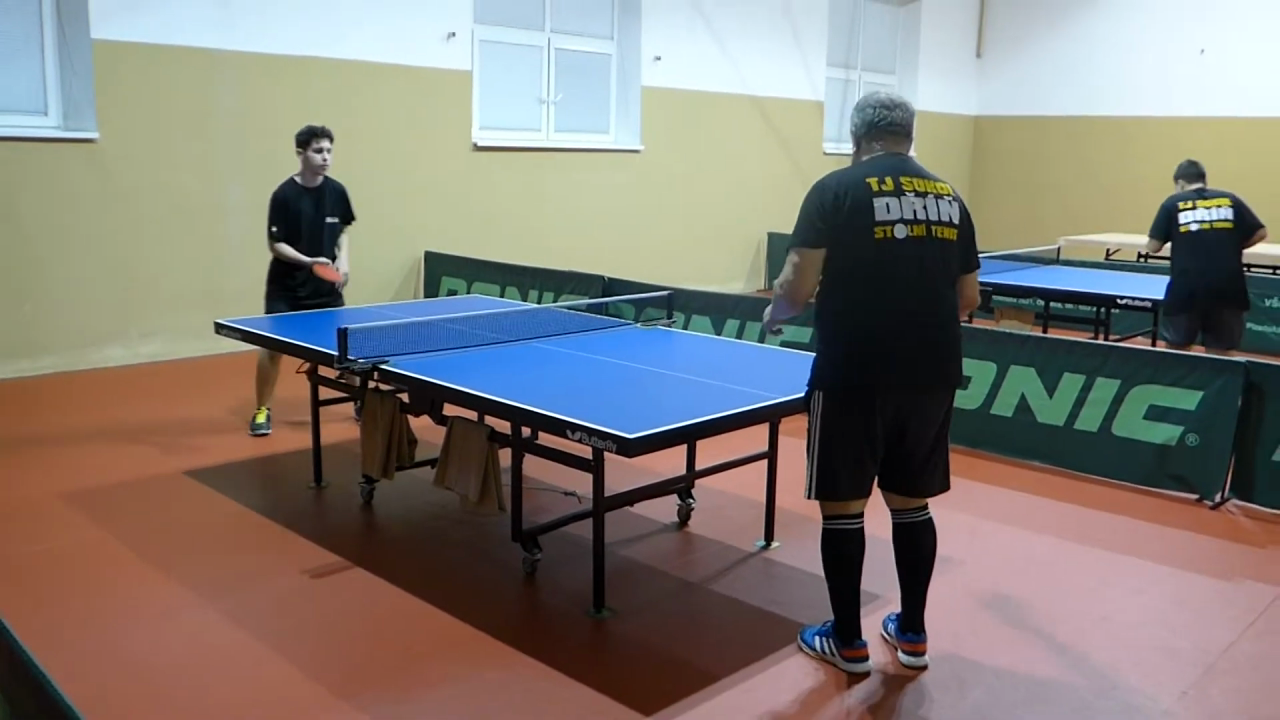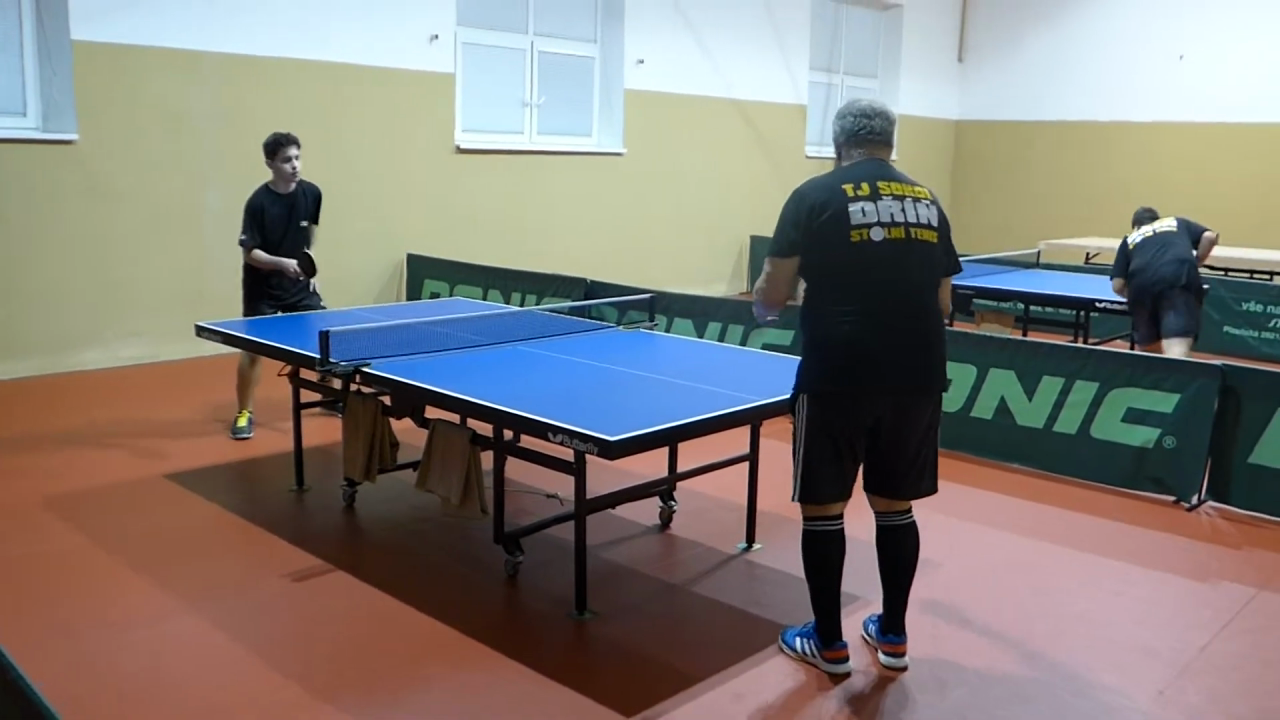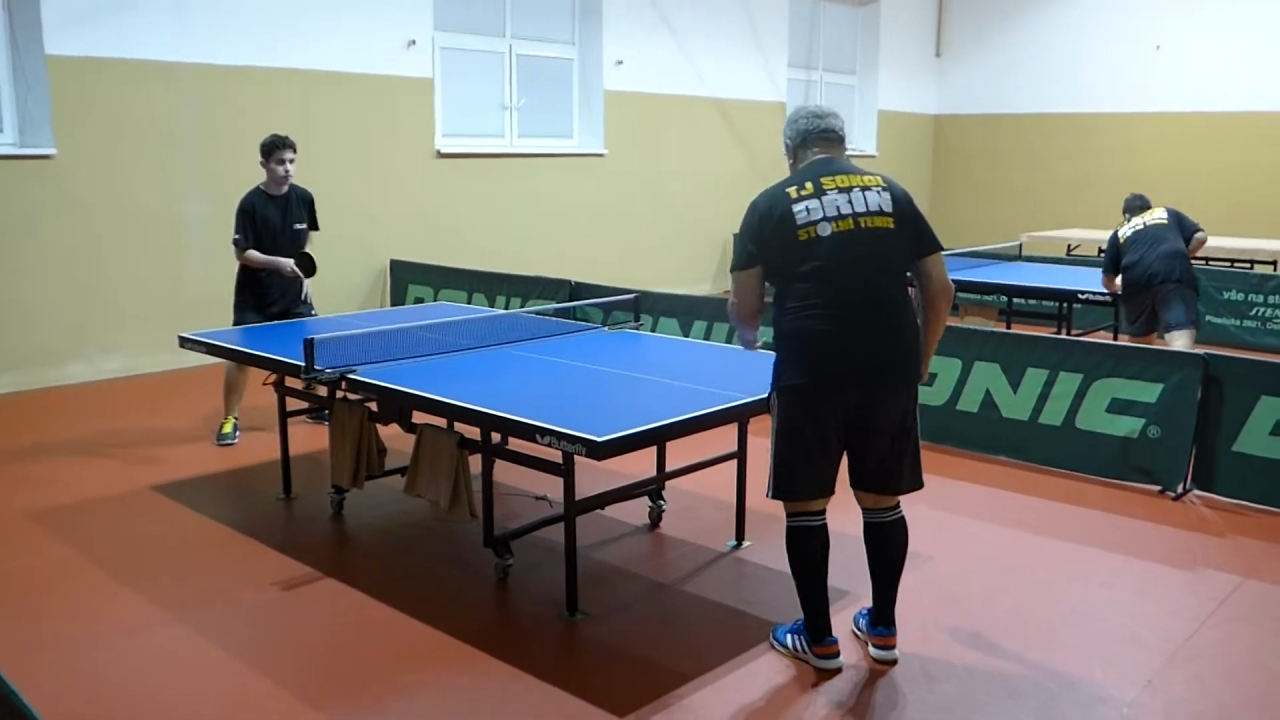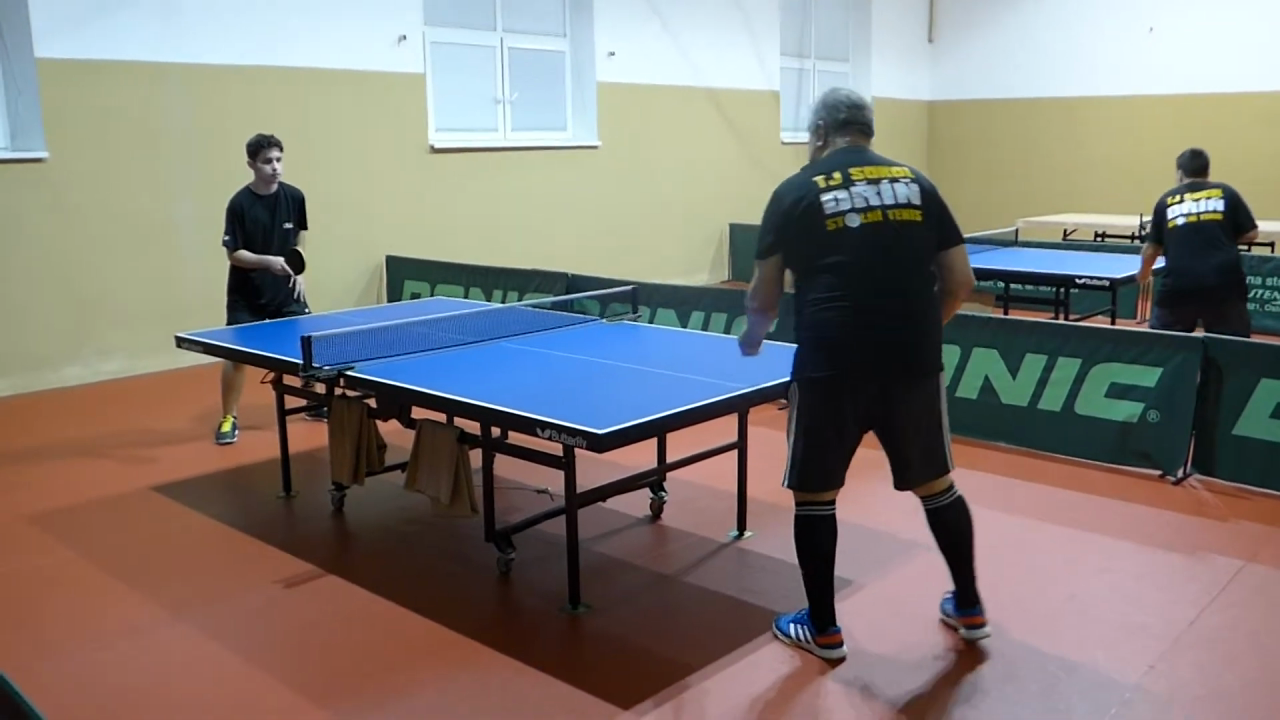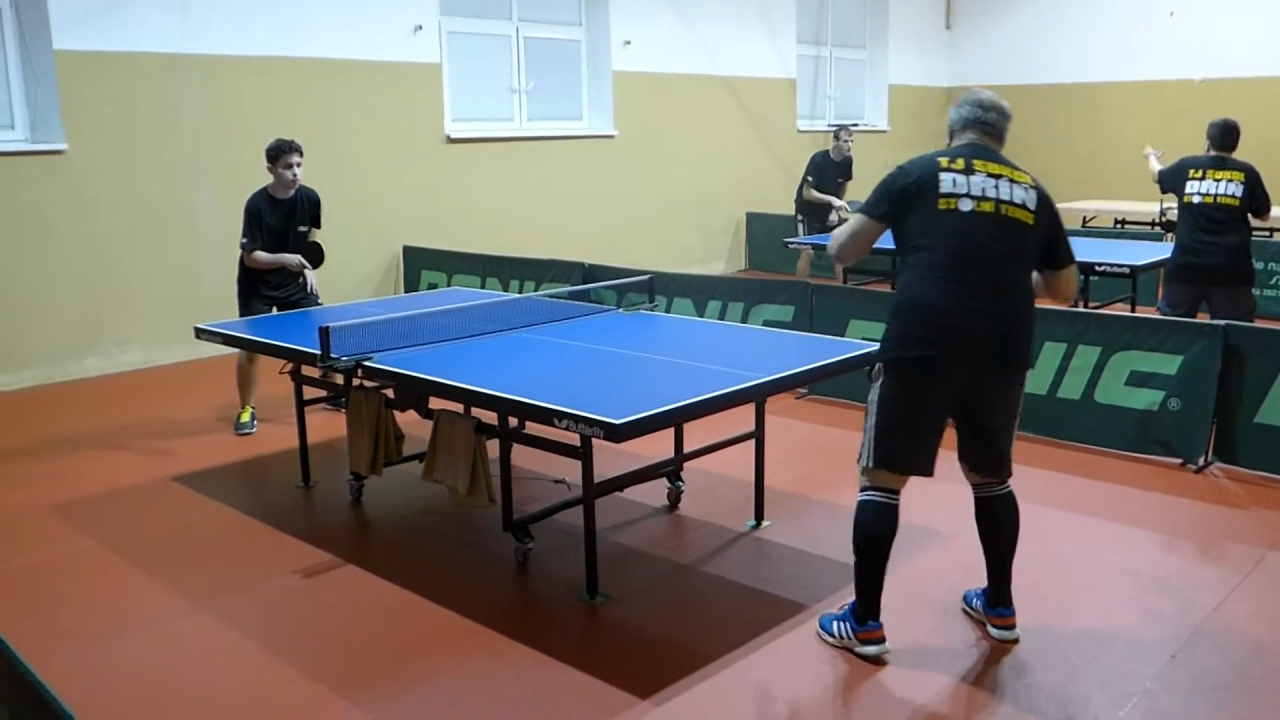
dt=0.5s
person 1, frame 1
left shoulder: (836, 189)
right shoulder: (949, 199)
left elbow: (797, 286)
right elbow: (968, 298)
left wrist: (774, 313)
left hip: (853, 375)
right hip: (931, 374)
left knee: (842, 506)
right knee: (910, 501)
left ankle: (847, 641)
right ankle: (912, 632)
person 1, frame 2
left shoulder: (815, 196)
right shoulder: (929, 203)
left elbow: (772, 293)
right elbow: (942, 303)
left wrist: (761, 309)
left hip: (837, 376)
right hip: (917, 376)
left knee: (823, 508)
right knee: (894, 504)
left ankle: (828, 642)
right ankle: (893, 634)
person 1, frame 3
left shoulder: (771, 204)
right shoulder: (891, 193)
left elbow: (744, 310)
right elbow: (940, 290)
left wrist: (750, 334)
right wrist: (922, 359)
left hip: (810, 373)
right hip: (890, 369)
left knee: (805, 504)
right knee: (882, 500)
left ankle: (818, 638)
right ankle: (883, 627)
person 1, frame 4
left shoulder: (795, 193)
right shoulder: (916, 184)
left elbow: (764, 297)
right elbow: (960, 282)
left wrist: (755, 331)
left hip: (831, 365)
right hip: (913, 363)
left knee: (815, 495)
right knee: (934, 485)
left ankle: (823, 626)
right ankle: (968, 607)
person 1, frame 5
left shoulder: (917, 174)
right shoulder: (1032, 193)
left elbow: (845, 246)
right elbow: (1064, 291)
left wrist: (841, 247)
left hip: (920, 344)
right hip: (1003, 350)
left knee: (881, 477)
right knee: (990, 475)
left ankle: (864, 622)
right ankle: (999, 606)
person 2, frame 1
left shoulder: (337, 192)
right shoulder: (284, 195)
left elbow: (343, 230)
right elbow: (275, 245)
left wrist: (343, 259)
right wrist: (308, 262)
left hip: (325, 285)
right hip: (287, 286)
right knee: (273, 346)
right ankle: (263, 410)
person 2, frame 2
left shoulder: (311, 193)
right shoulder: (258, 202)
right elbow: (250, 253)
right wrist: (282, 263)
left hip: (298, 282)
right hip: (262, 286)
right knee: (253, 349)
right ankle: (244, 413)
person 2, frame 3
left shoulder: (304, 198)
right shoulder: (251, 203)
right elbow: (242, 253)
left wrist: (305, 272)
right wrist: (277, 262)
left hip: (293, 291)
right hip: (255, 294)
left ankle: (316, 406)
right ankle: (230, 419)
person 2, frame 4
left shoulder: (294, 197)
right shoulder: (240, 203)
right elbow: (234, 254)
left wrist: (297, 270)
right wrist: (268, 261)
left hip: (285, 289)
right hip: (247, 293)
left ankle: (314, 404)
right ankle: (229, 419)
person 2, frame 5
left shoulder: (310, 198)
right shoulder: (257, 205)
right elbow: (251, 257)
left wrist: (308, 267)
right wrist: (284, 259)
left hip: (295, 281)
right hip: (257, 285)
right ankle: (247, 409)
person 3, frame 1
left shoulder: (1173, 203)
right shoulder: (1231, 200)
left elbow: (1153, 247)
right elbow: (1260, 233)
left hip: (1186, 289)
right hip: (1228, 289)
right knee: (1222, 357)
person 3, frame 2
left shoulder: (1130, 238)
right shoulder: (1178, 222)
left elbow: (1117, 285)
right elbow: (1209, 237)
left wrist: (1131, 295)
right wrist: (1195, 263)
left hip: (1142, 283)
right hip: (1180, 279)
left knee: (1149, 351)
right knee: (1177, 352)
person 3, frame 3
left shoulder: (1120, 231)
right shoulder: (1169, 213)
left elbow: (1107, 280)
right elbow: (1200, 238)
left wrist: (1114, 288)
left hip: (1136, 278)
right hip: (1173, 273)
left knee: (1141, 346)
right knee: (1181, 343)
person 3, frame 4
left shoulder: (1167, 200)
right shoulder: (1226, 193)
left elbow: (1152, 249)
right elbow: (1251, 234)
left wrist: (1144, 271)
left hip: (1179, 284)
right hip: (1224, 284)
person 3, frame 5
left shoulder: (1188, 166)
right shoulder: (1248, 173)
left elbow: (1157, 174)
right elbow: (1263, 214)
left wrist: (1151, 157)
left hip: (1187, 265)
right hip: (1232, 267)
